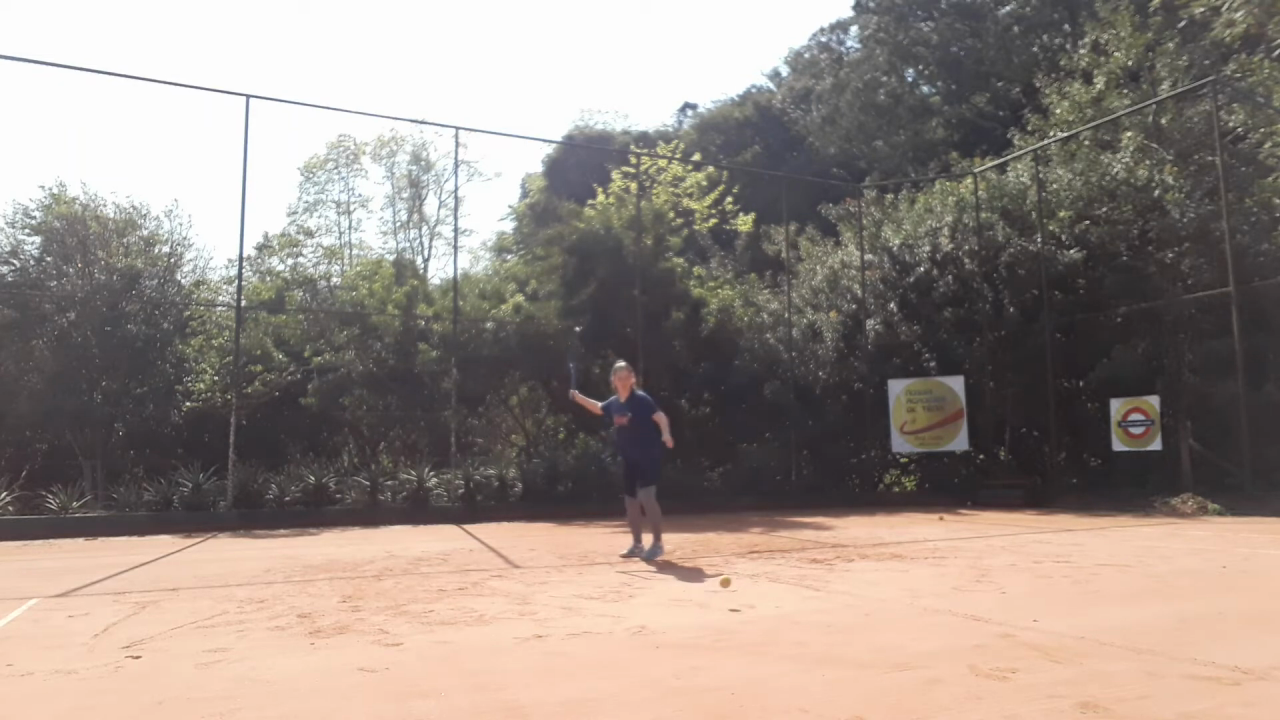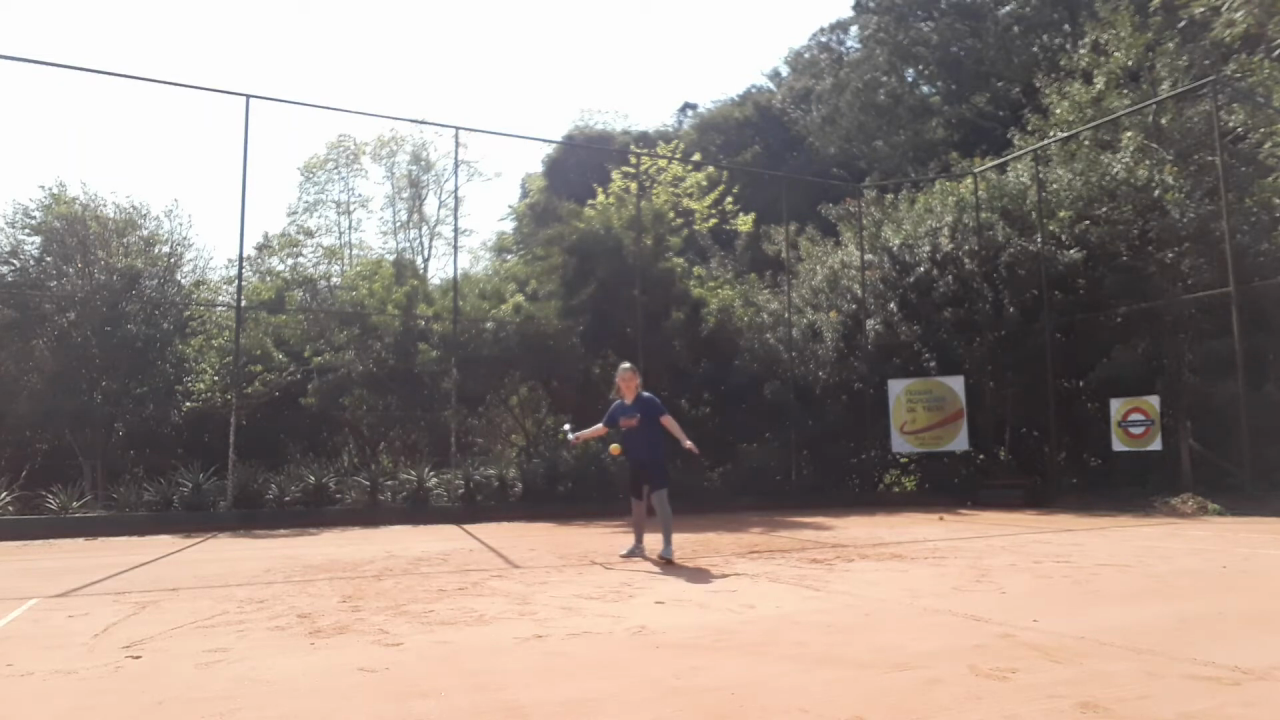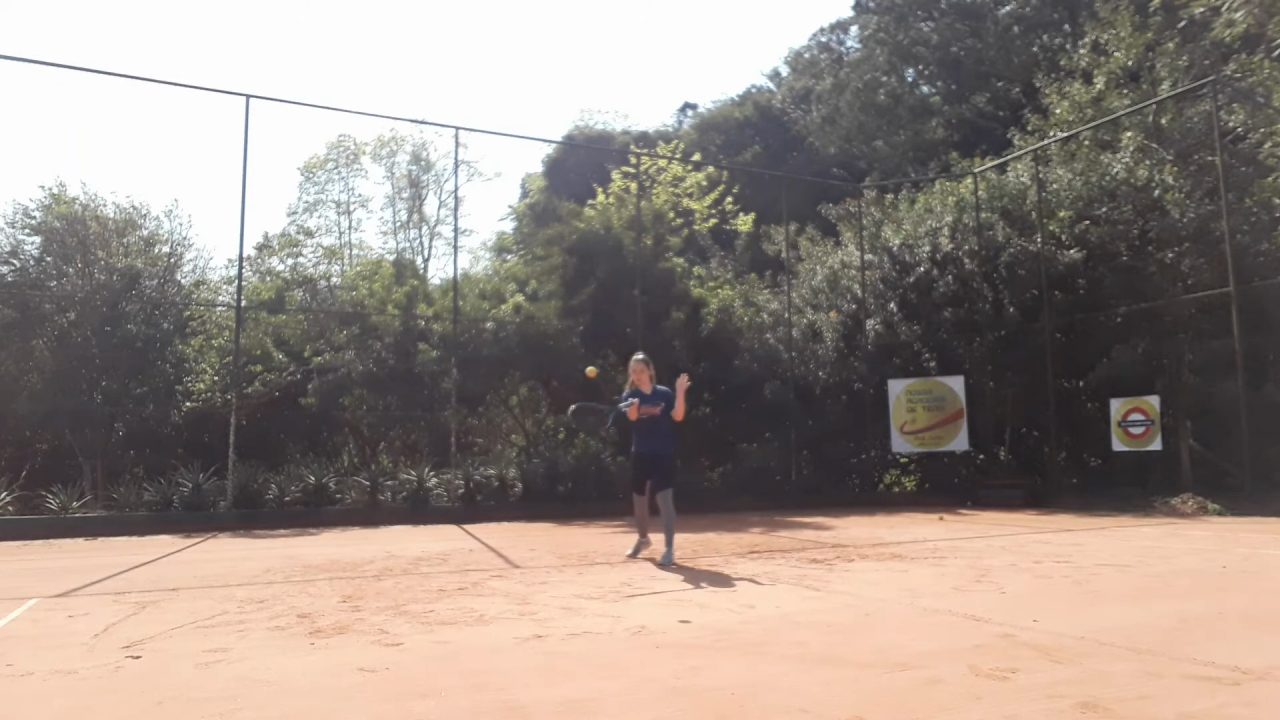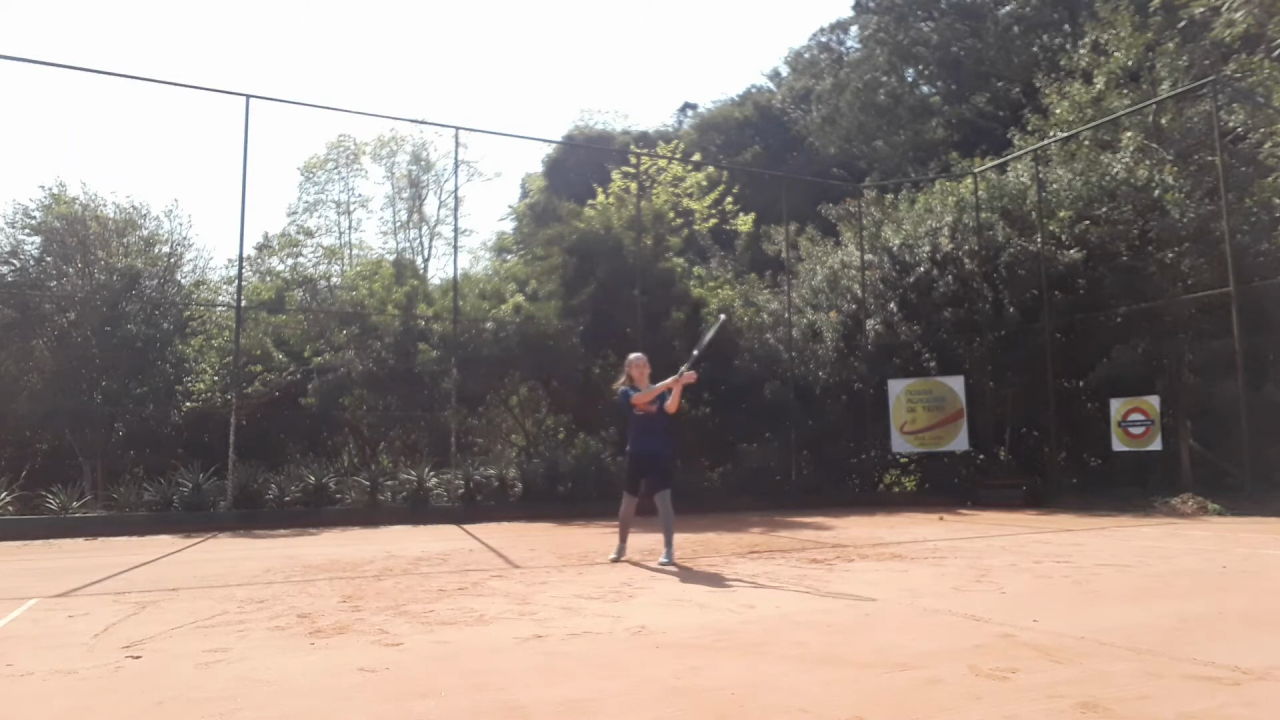
dt=0.3s
person 1, frame 1
left shoulder: (640, 399)
right shoulder: (613, 402)
left elbow: (661, 417)
right elbow: (599, 407)
left wrist: (665, 435)
right wrist: (578, 397)
left hip: (647, 456)
right hip: (629, 459)
left knee: (647, 497)
right knee: (631, 502)
left ankle: (657, 543)
right ankle: (637, 545)
person 1, frame 2
left shoulder: (648, 400)
right shoulder: (617, 407)
left elbow: (668, 420)
right elbow: (603, 427)
left wrist: (684, 440)
right wrist: (581, 435)
left hip: (655, 459)
right hip: (635, 462)
left knee: (660, 500)
right knee: (637, 504)
left ankle: (668, 547)
right ankle: (638, 544)
person 1, frame 3
left shoulder: (663, 392)
right shoulder: (630, 395)
left elbow: (678, 416)
right elbow: (632, 416)
left wrist: (680, 393)
right wrist: (631, 407)
left hip: (663, 454)
right hip: (641, 454)
left knee: (665, 500)
right knee: (639, 500)
left ankle: (669, 549)
right ankle: (643, 539)
person 1, frame 4
left shoulder: (661, 392)
right shoulder: (625, 392)
left elbow: (670, 408)
right elbow: (642, 398)
left wrist: (678, 384)
right wrist: (667, 383)
left hip: (660, 453)
right hip: (637, 453)
left knee: (663, 501)
right knee: (628, 502)
left ankle: (669, 550)
right ankle: (622, 545)
